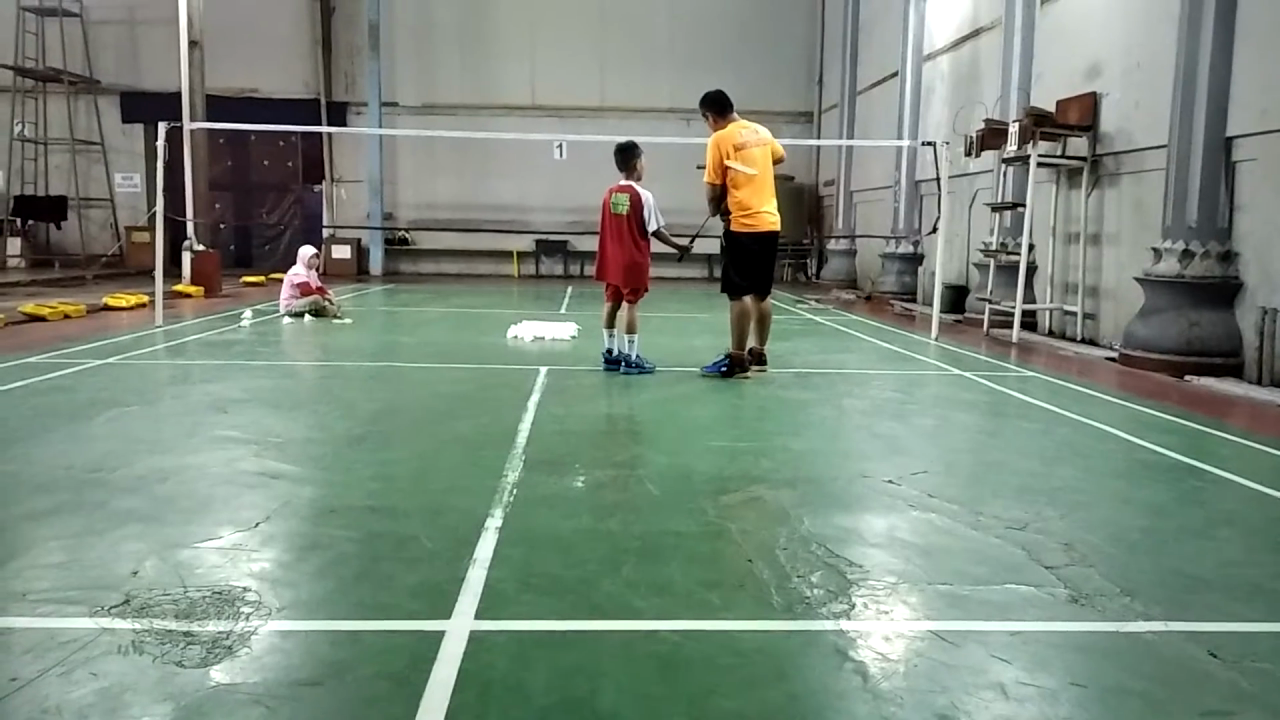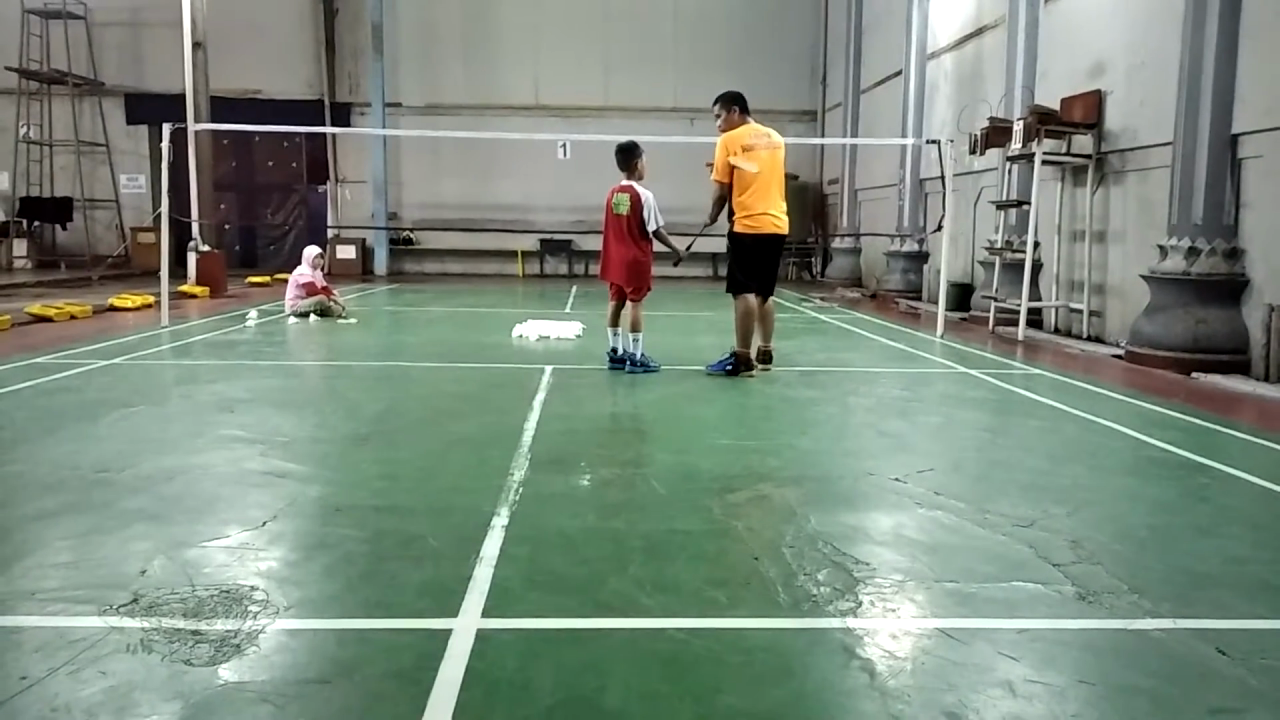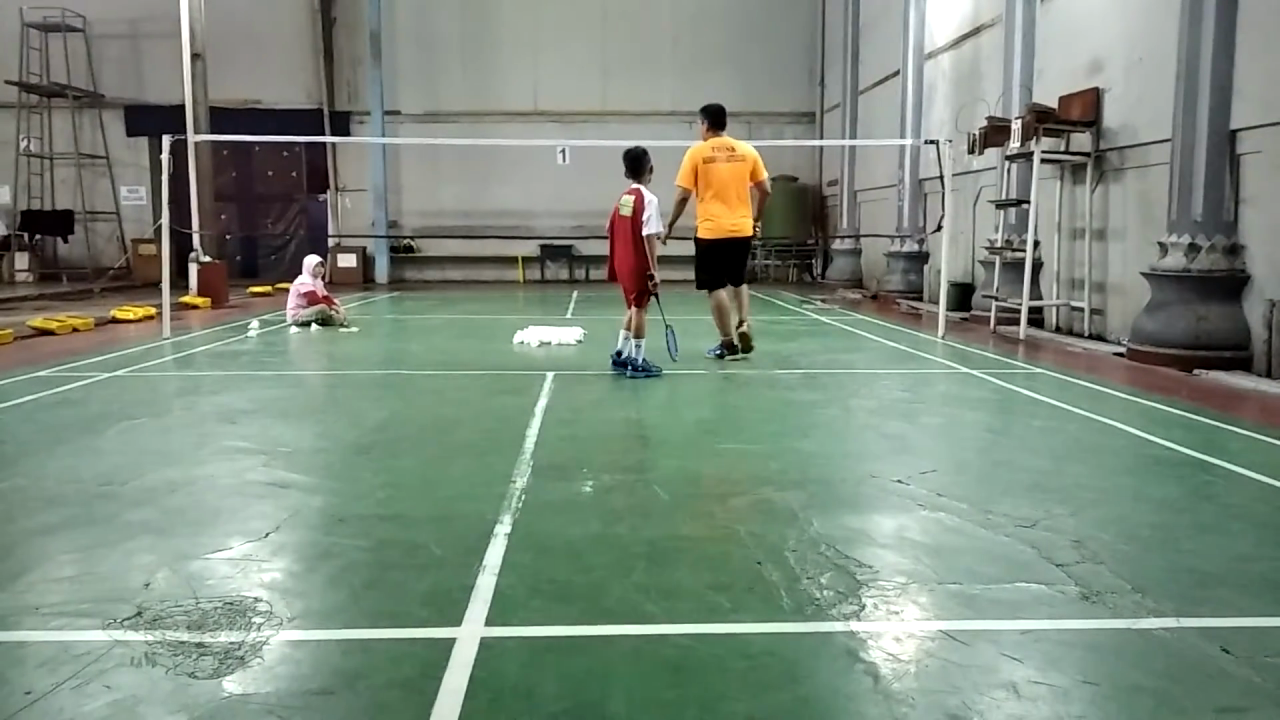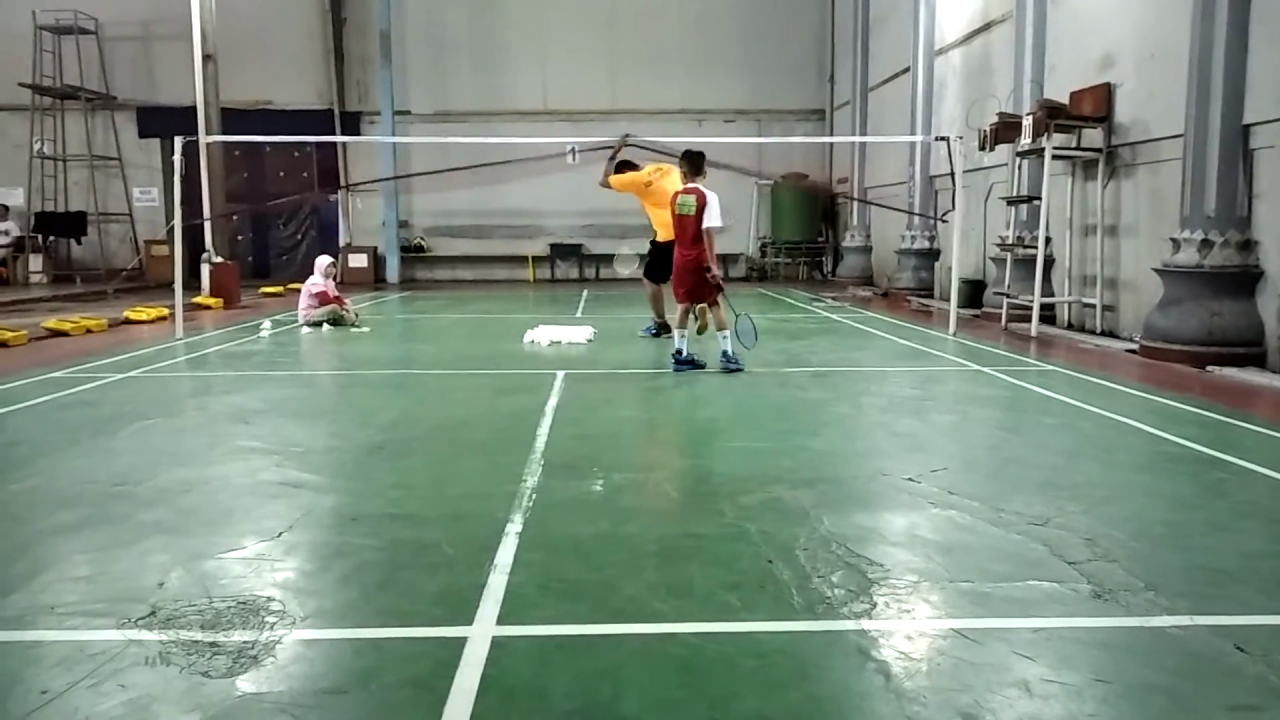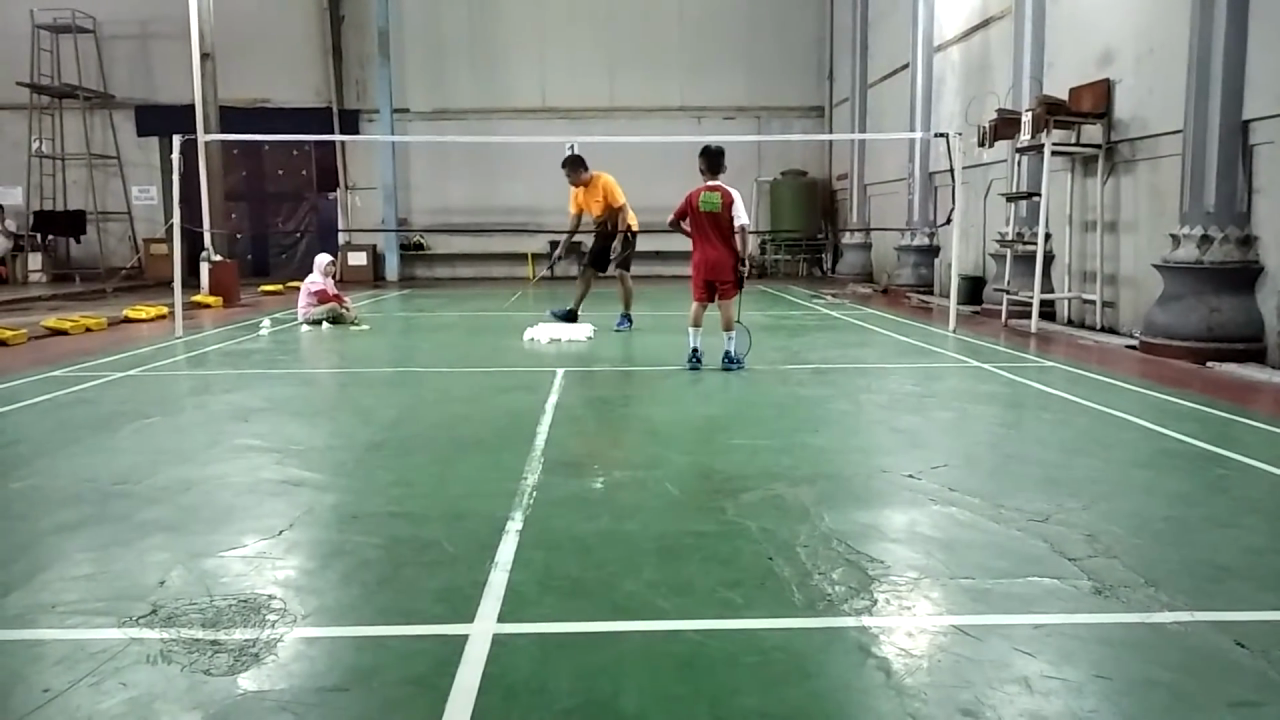
dt=1s
person 1, frame 1
left shoulder: (720, 139)
right shoulder: (761, 131)
left elbow: (713, 190)
right elbow: (780, 156)
left wrist: (715, 209)
left hip: (743, 225)
right hip: (770, 222)
left knee: (739, 293)
right knee: (761, 293)
left ankle: (738, 360)
right ankle: (758, 354)
person 1, frame 2
left shoulder: (729, 140)
right shoulder: (776, 138)
left elbow: (721, 190)
left wrist: (713, 216)
left hip: (748, 226)
right hip: (777, 225)
left knee: (744, 292)
right knee: (764, 293)
left ankle: (742, 358)
right ankle: (765, 352)
person 1, frame 3
left shoulder: (696, 153)
right shoulder: (748, 151)
left elbow: (683, 195)
right elbow: (765, 190)
left wrist: (669, 226)
right wrist: (755, 219)
left hip: (711, 232)
right hip: (742, 230)
left knee: (716, 288)
right knee: (737, 282)
left ankle: (728, 344)
right ankle: (742, 325)
person 1, frame 4
left shoulder: (635, 179)
right shoulder: (668, 169)
left elbow: (604, 182)
left wrist: (613, 155)
left hip: (669, 236)
left knee: (650, 279)
left ankle: (662, 325)
person 1, frame 5
left shoulder: (605, 182)
right shoulder: (576, 191)
left elbow: (623, 210)
right elbow: (575, 221)
left wrist: (619, 239)
right wrist: (562, 247)
left hip: (624, 230)
right hip: (603, 232)
left knee: (621, 272)
right knee: (586, 271)
left ankle: (626, 316)
right ankle: (572, 311)
person 2, frame 1
left shoulder: (610, 193)
right shoulder: (643, 196)
left elbow: (607, 228)
right elbow: (655, 230)
right wrist: (678, 246)
left hip: (612, 260)
right hip: (634, 260)
left knee: (611, 303)
right knee: (630, 305)
left ankle: (611, 353)
right ankle: (631, 358)
person 2, frame 2
left shoulder: (613, 193)
right shoulder: (643, 195)
left elbow: (613, 228)
right elbow: (655, 231)
right wrist: (676, 250)
left hip: (616, 259)
right hip: (636, 259)
left knee: (616, 302)
right knee: (635, 304)
left ankle: (616, 353)
right ankle: (635, 357)
person 2, frame 3
left shoulder: (623, 197)
right shoulder: (648, 199)
left elbow: (610, 229)
right elbow: (649, 238)
right wrist: (653, 271)
left hip: (623, 264)
right hip: (639, 266)
left knee: (634, 309)
right knee: (639, 310)
left ankle: (621, 355)
right ankle: (637, 363)
person 2, frame 4
left shoulder: (676, 197)
right shoulder: (708, 197)
right elbow: (708, 232)
right wrist: (712, 264)
left hip: (680, 259)
right hip: (700, 260)
left knee: (684, 305)
right knee: (714, 304)
left ankle: (680, 355)
right ankle: (726, 354)
person 2, frame 5
left shoulder: (693, 196)
right shoulder: (731, 195)
left elbow: (672, 222)
right elbow: (742, 229)
right wrist: (743, 258)
left hip: (701, 259)
right hip: (725, 259)
left knee: (699, 303)
right knee: (725, 304)
left ankle: (694, 352)
right ankle: (729, 355)
